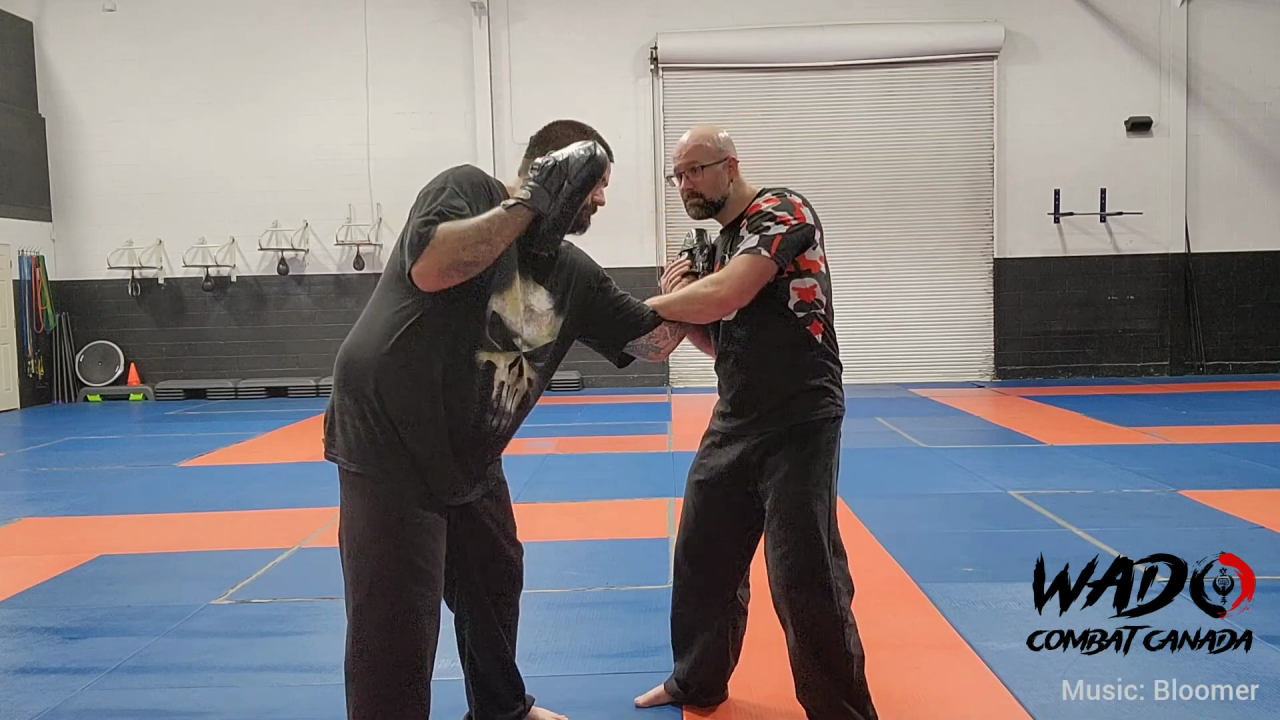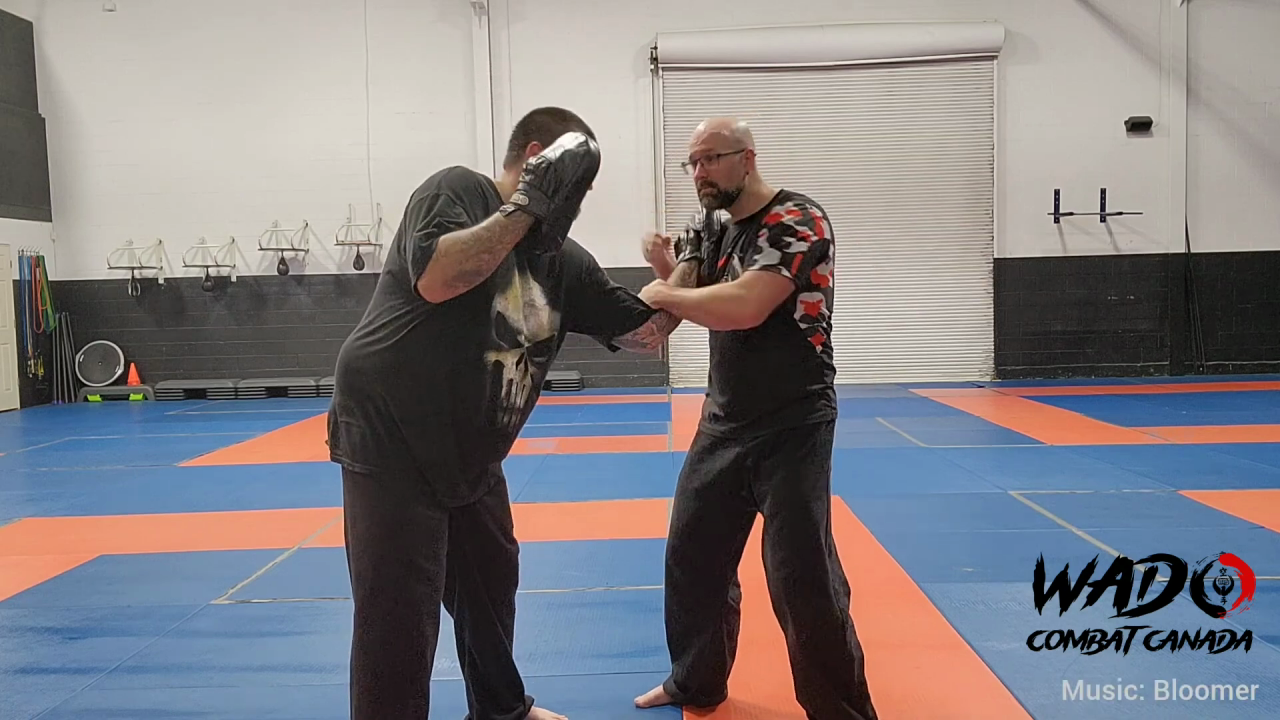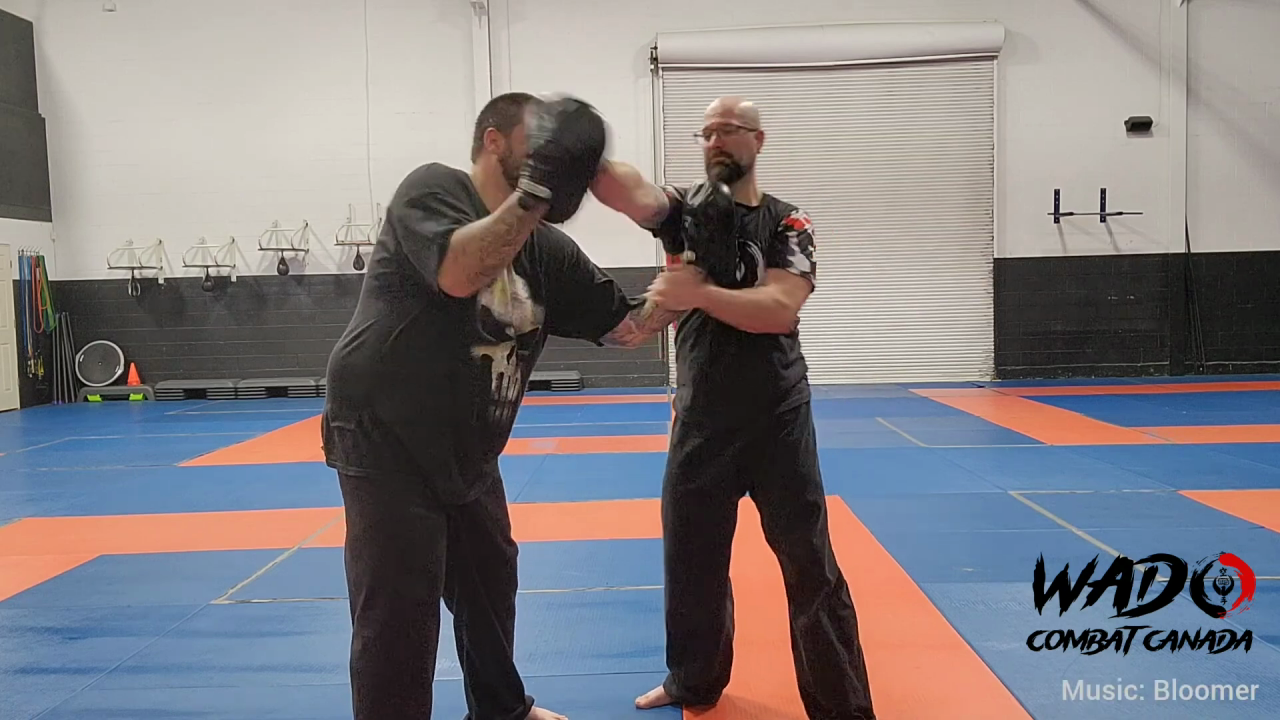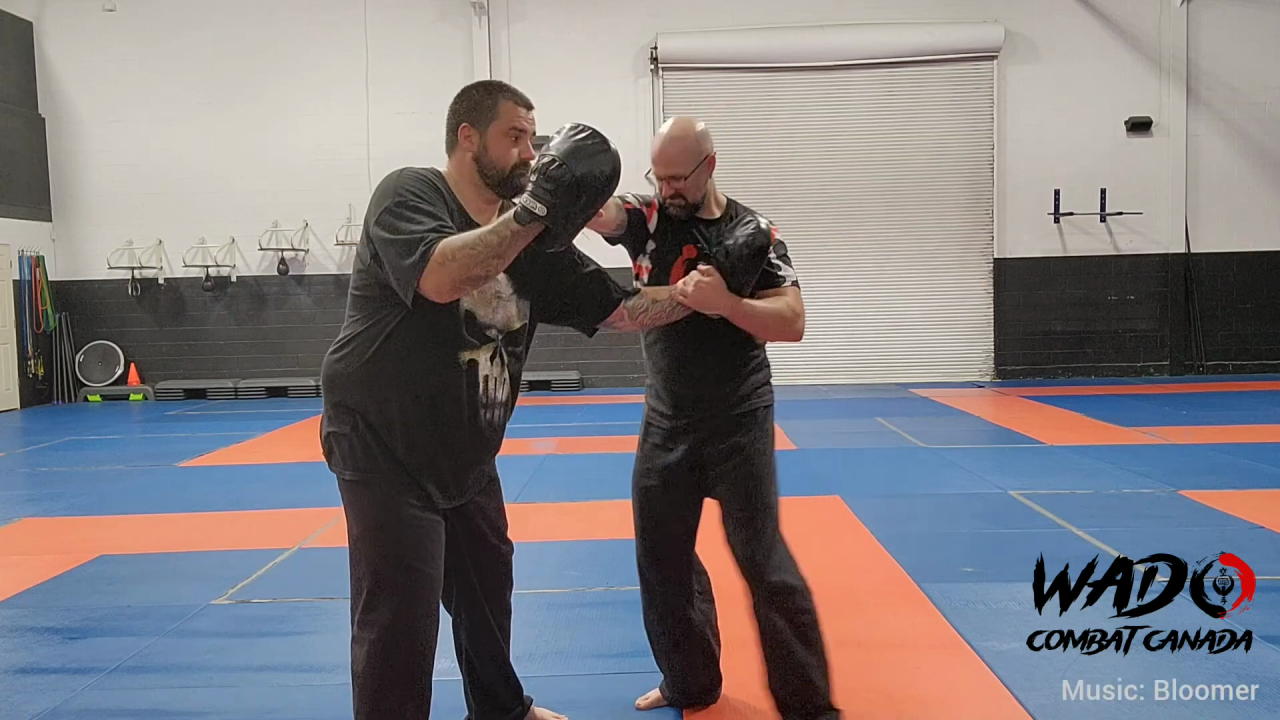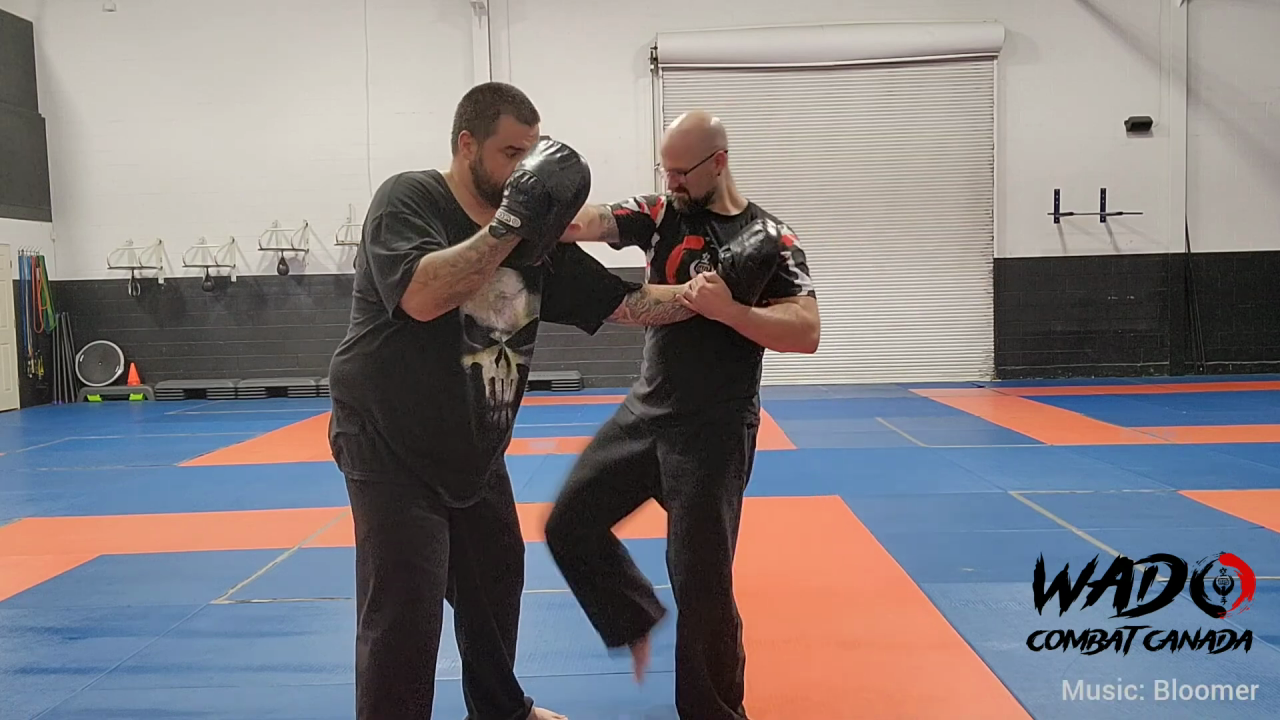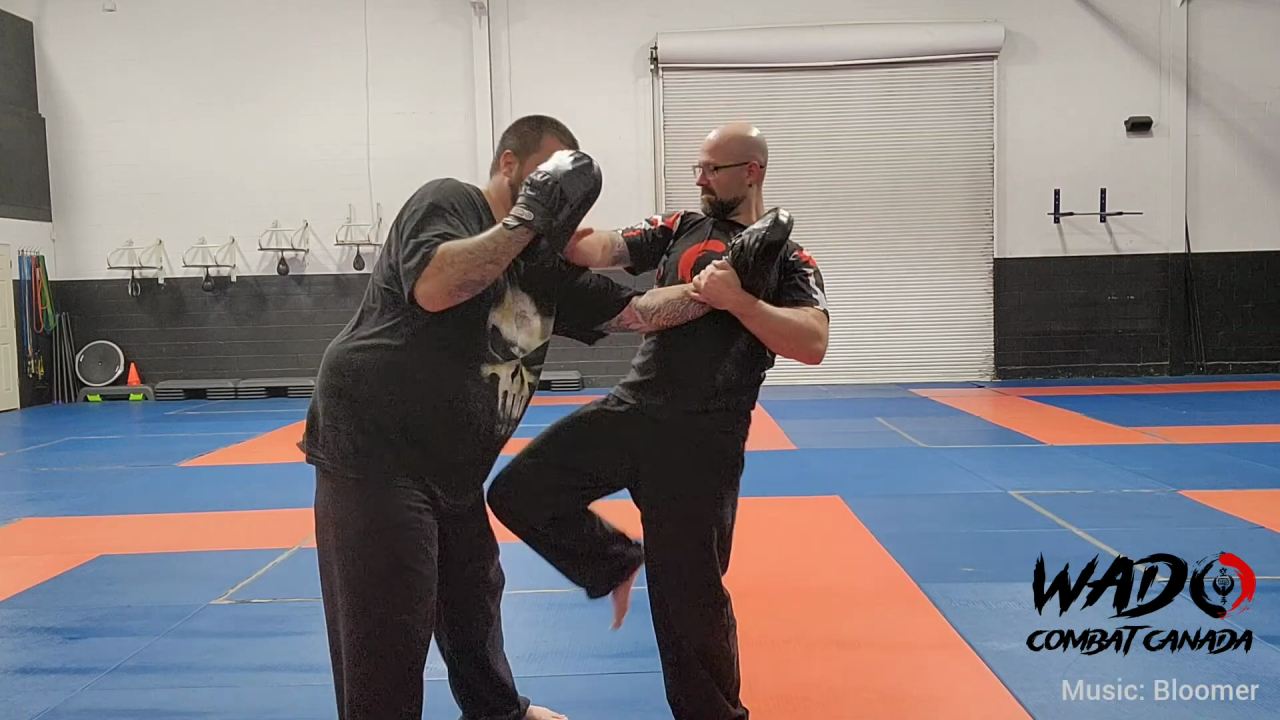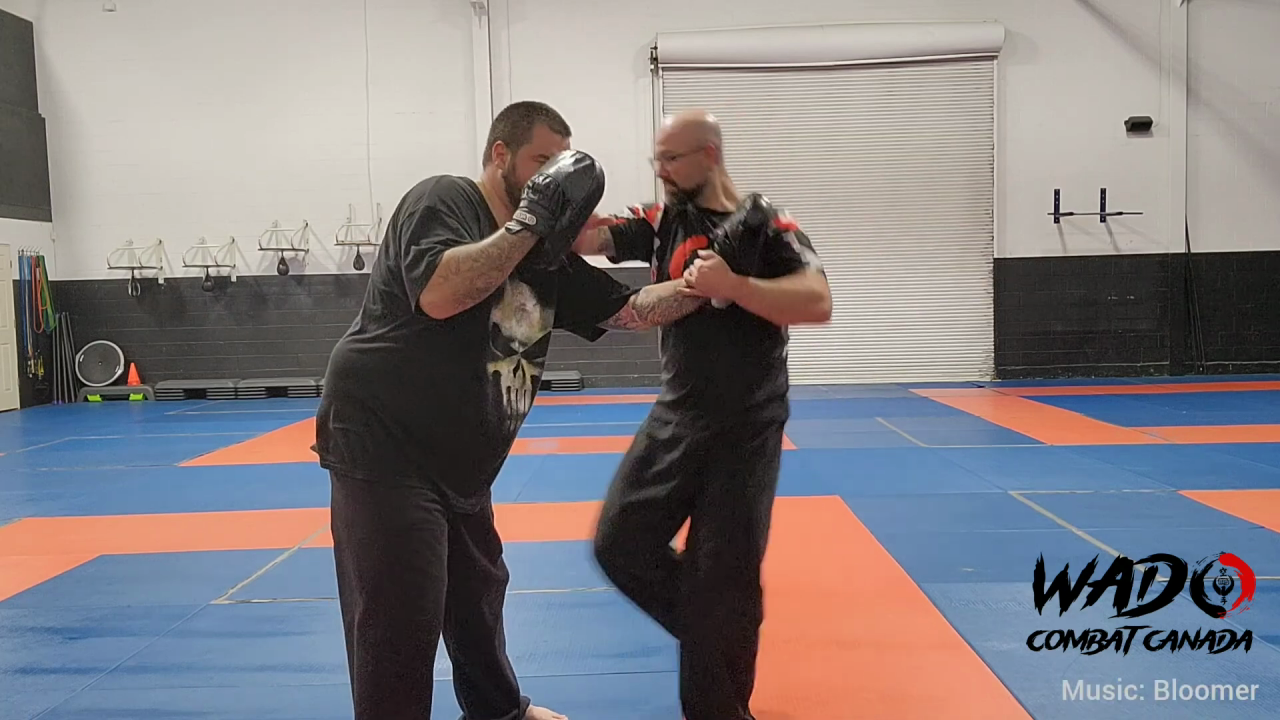
dt=0.4s
person 1, frame 1
left shoulder: (573, 272)
right shoulder: (465, 187)
left elbow: (654, 337)
right elbow: (430, 269)
right wrist: (528, 203)
left hip: (469, 451)
right hip: (388, 436)
left knee: (495, 585)
right knee: (395, 617)
person 1, frame 2
left shoulder: (564, 260)
right shoulder: (458, 189)
left elbow: (643, 328)
right elbow: (435, 279)
right wrist: (526, 207)
left hip: (470, 452)
right hip: (391, 439)
left knee: (490, 586)
right knee: (397, 615)
person 1, frame 3
left shoulder: (549, 249)
right shoulder: (434, 188)
left elbow: (627, 324)
right elbow: (458, 272)
right wrist: (537, 193)
left hip: (468, 452)
right hip: (387, 443)
left knee: (491, 588)
right knee: (398, 618)
person 1, frame 4
left shoulder: (531, 238)
right shoulder: (409, 193)
left elbow: (620, 308)
right elbow: (440, 278)
right wrist: (532, 210)
left hip: (466, 454)
right hip: (385, 450)
left knee: (487, 590)
right knee: (400, 620)
person 1, frame 5
left shoulder: (534, 234)
right shoulder: (408, 200)
left elbow: (627, 303)
right elbow: (422, 296)
right wrist: (509, 225)
left hip: (475, 454)
right hip: (392, 452)
left knee: (495, 591)
right knee: (403, 620)
person 1, frame 6
left shoulder: (547, 263)
right shoulder: (446, 202)
left elbow: (634, 310)
right elbow: (434, 288)
right wrist: (525, 221)
left hip: (450, 462)
right hip: (372, 447)
left knee: (473, 595)
right knee: (386, 627)
person 1, frame 7
left shoulder: (542, 250)
right shoulder: (441, 200)
left elbow: (629, 308)
right elbow: (441, 295)
right wrist: (528, 223)
left hip: (457, 461)
right hip: (384, 447)
left knee: (479, 593)
right knee: (398, 623)
person 2, frame 1
left shoulder: (781, 211)
right shoulder: (716, 245)
left elbow: (727, 295)
left wrist: (656, 305)
right wrist: (681, 296)
left hip: (799, 425)
right hip: (733, 423)
left knee: (805, 578)
right knee: (702, 558)
person 2, frame 2
left shoulder: (797, 218)
right shoulder: (713, 234)
left elbow: (746, 307)
right elbow: (701, 304)
left wrist: (665, 294)
right wrist: (664, 268)
left hip: (793, 428)
right hip: (723, 424)
left knee: (804, 581)
right knee: (692, 557)
person 2, frame 3
left shoulder: (788, 224)
right shoulder: (686, 208)
left elbow: (780, 312)
right elbow: (628, 191)
left wrist: (702, 294)
left hip: (778, 419)
right hip: (701, 422)
left knee: (810, 565)
right knee: (690, 561)
person 2, frame 4
left shoulder: (752, 231)
right shoulder: (646, 215)
left elbow: (793, 322)
right elbow: (596, 211)
left wrist: (724, 302)
left hip: (737, 419)
right hip: (666, 420)
left knee: (763, 563)
right knee: (662, 558)
person 2, frame 5
left shoulder: (771, 239)
right shoulder: (662, 212)
left elbow: (807, 333)
right elbow: (583, 224)
left wrist: (728, 308)
left hip: (714, 428)
right hip: (647, 411)
left knee: (702, 576)
right knee: (569, 524)
right ankle: (636, 620)
person 2, frame 6
left shoulder: (790, 260)
right shoulder: (678, 228)
left elbow: (813, 345)
right elbow: (598, 249)
left wrist: (735, 300)
left hip: (705, 434)
right hip: (630, 408)
left knee: (687, 584)
right knee: (518, 492)
right ankle: (616, 561)
person 2, frame 7
left shoulder: (772, 228)
right shoulder: (659, 219)
left elbow: (817, 305)
right elbow: (587, 235)
left wrist: (732, 286)
left hip: (747, 423)
right hip: (675, 415)
left knee: (724, 575)
right knee: (622, 546)
right ankle: (710, 650)
